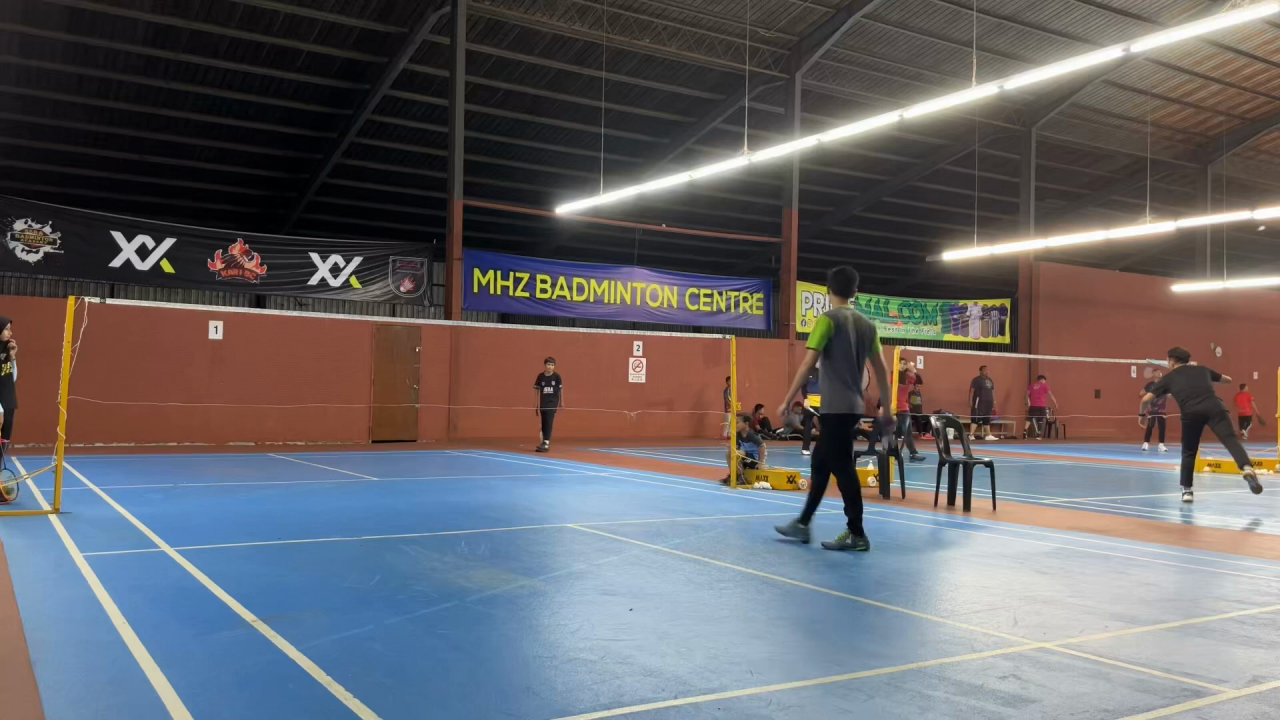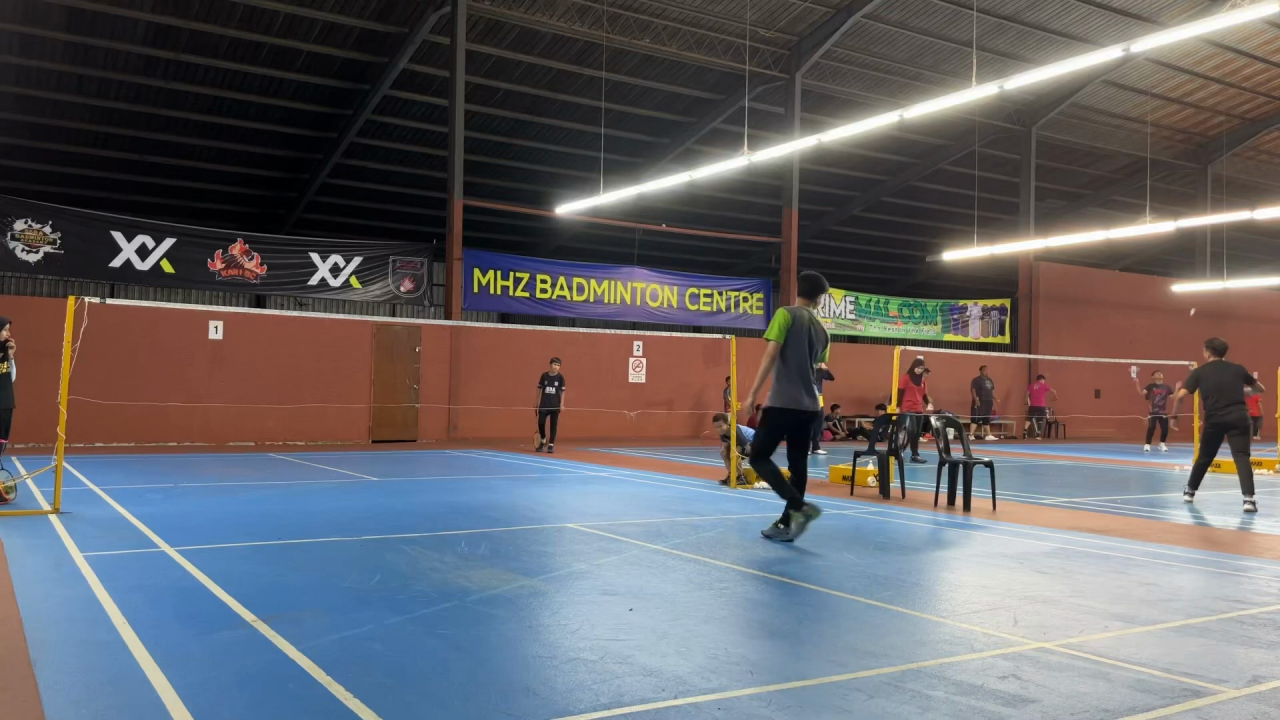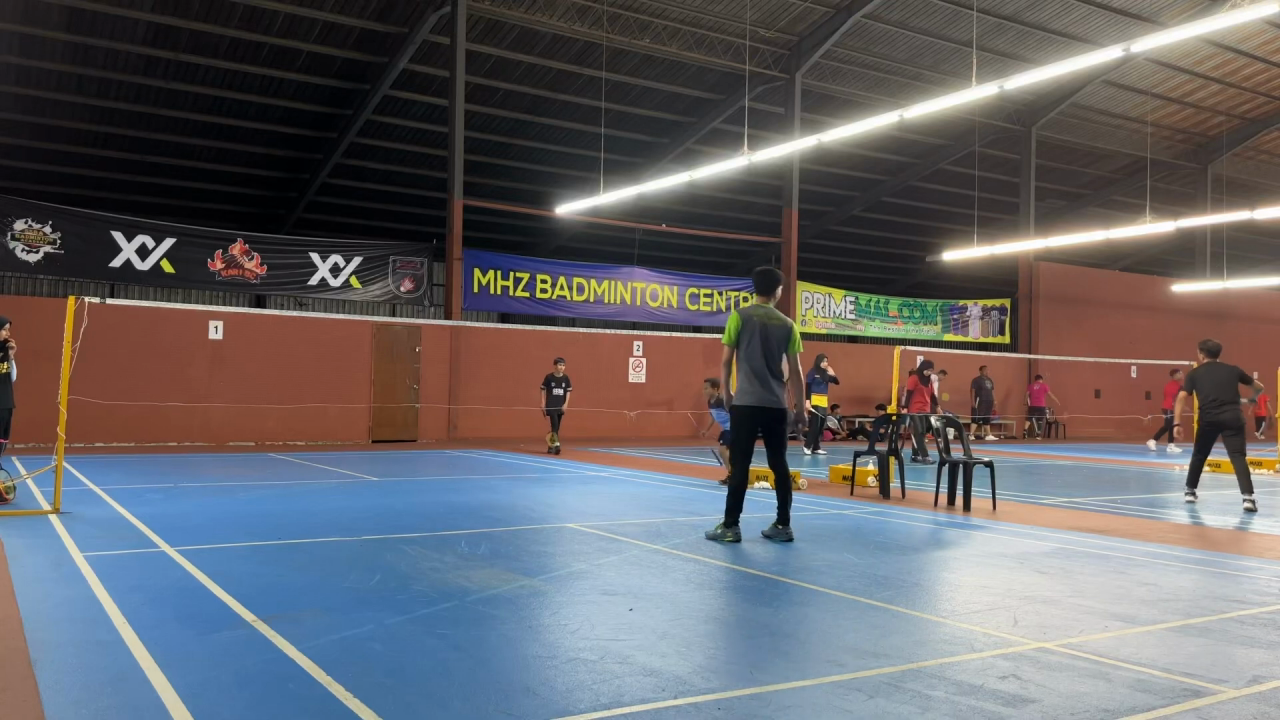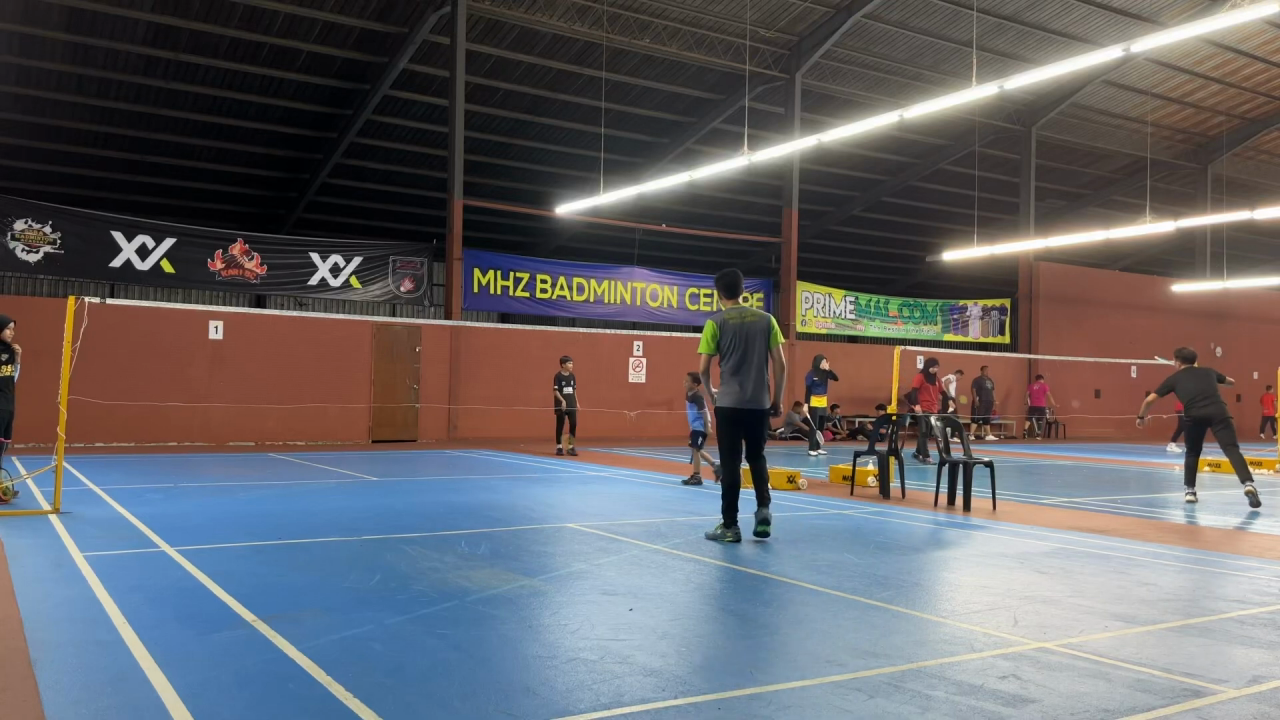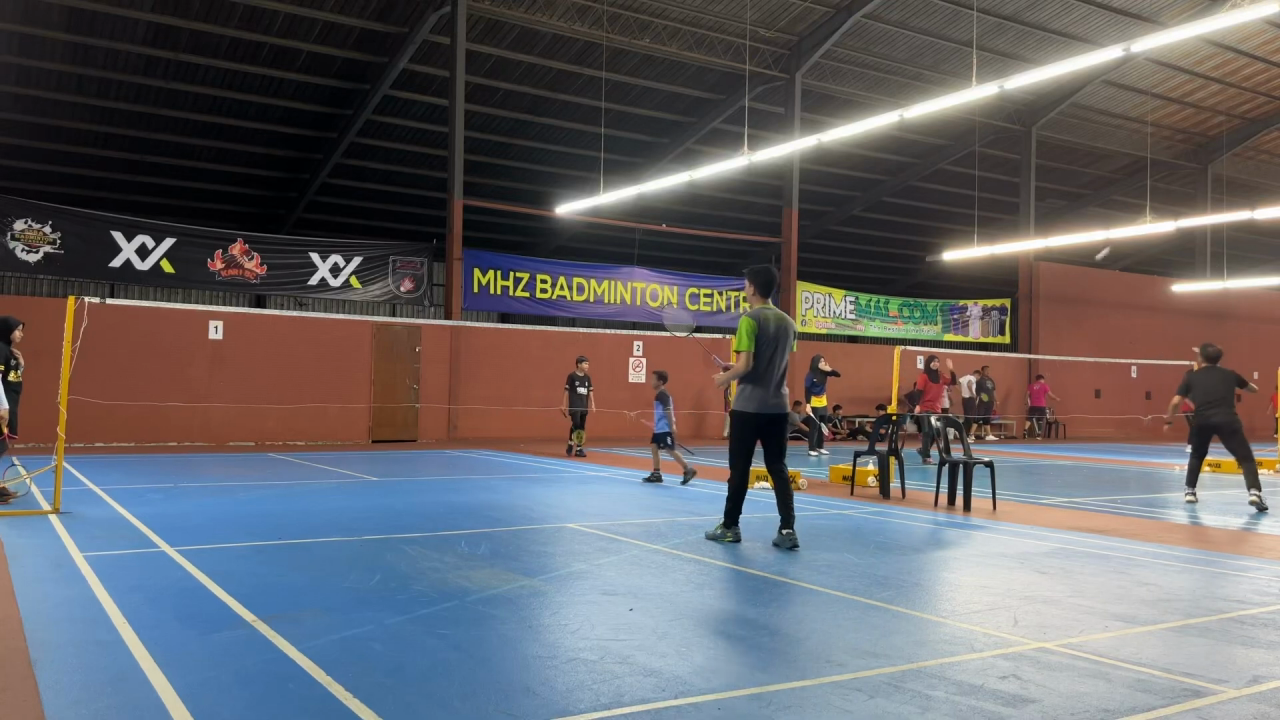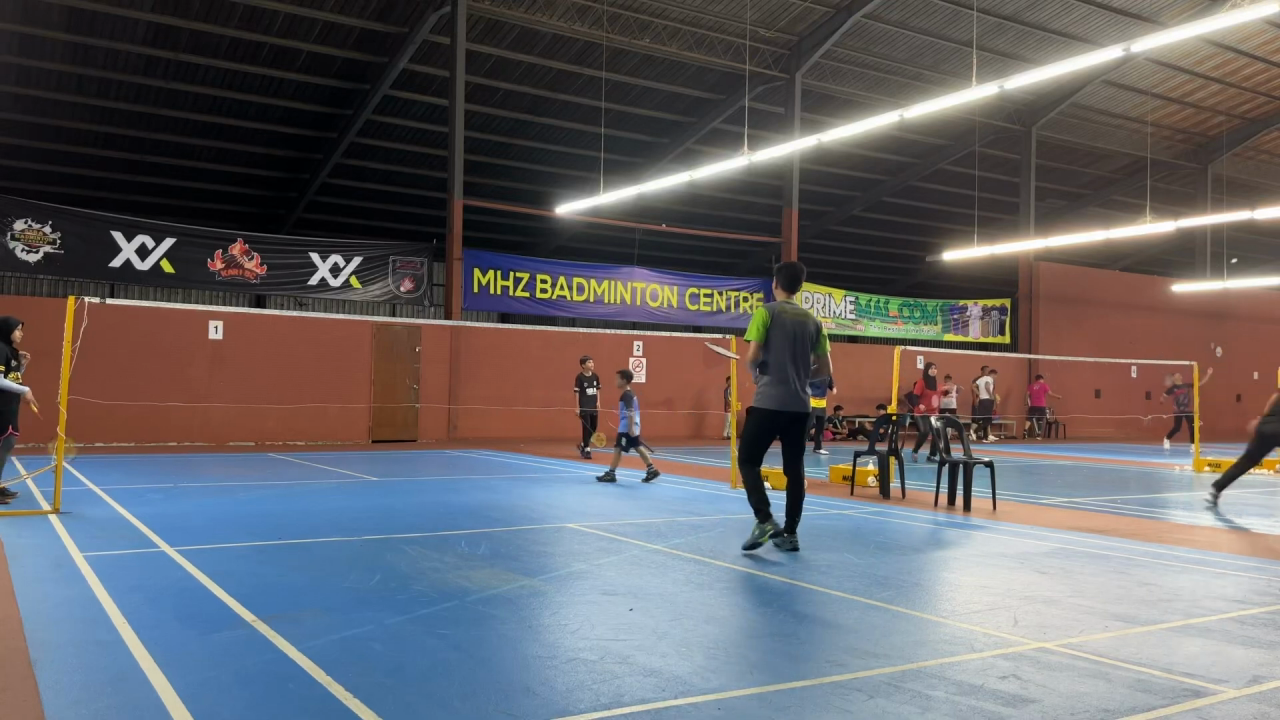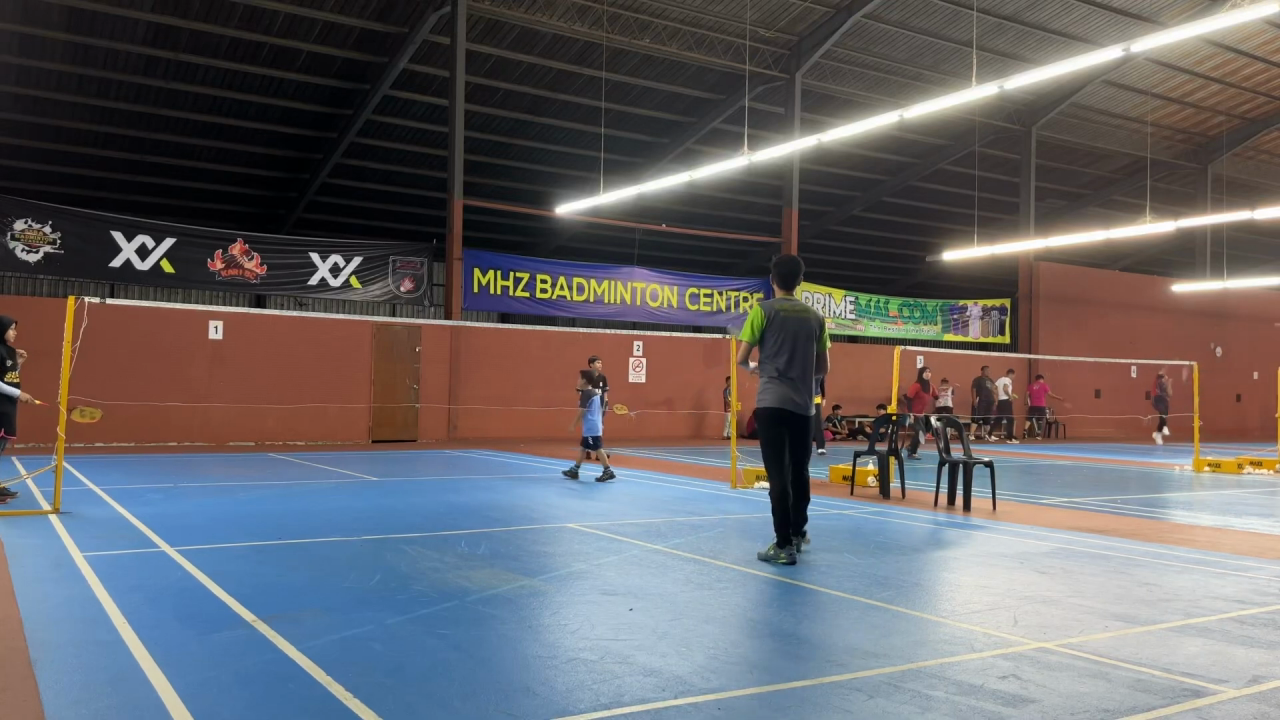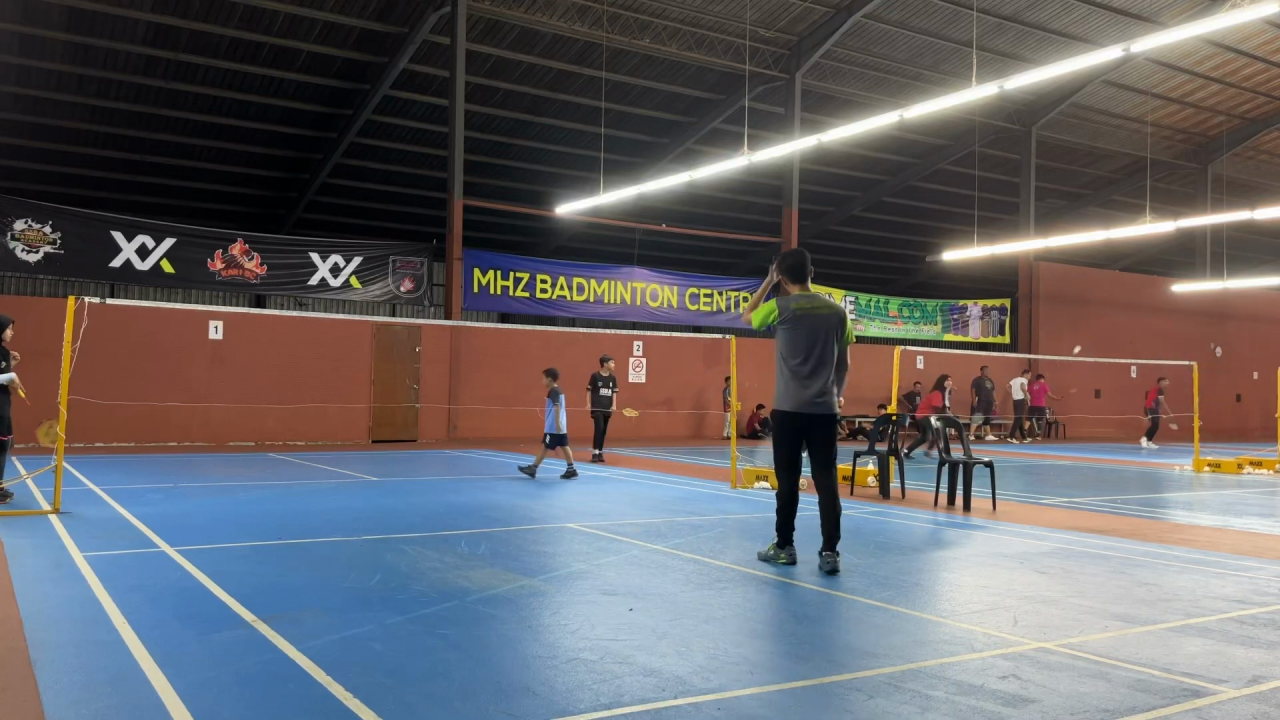
dt=0.5s
person 1, frame 1
left shoulder: (828, 319)
right shoulder: (867, 324)
left elbow: (808, 364)
right elbow: (880, 370)
left wrist: (787, 400)
right wrist: (886, 410)
left hip: (836, 407)
right hip: (852, 407)
left knee: (842, 468)
right knee: (820, 464)
left ankle: (856, 534)
right ankle: (803, 524)
person 1, frame 2
left shoulder: (786, 314)
right shoulder: (823, 329)
left elbow: (771, 356)
left wrist: (752, 394)
left hip: (783, 403)
right hip: (810, 406)
left knee: (758, 457)
right knee: (798, 466)
left ankle: (800, 508)
right ankle: (788, 523)
person 1, frame 3
left shoulder: (739, 316)
right shoulder: (787, 324)
left elbow: (726, 360)
right elbow: (795, 371)
left wrist: (727, 392)
right wrist: (800, 405)
left hip: (747, 402)
right hip: (777, 405)
left knee: (739, 465)
right knee: (779, 465)
left ankle: (731, 525)
right ankle: (783, 525)
person 1, frame 4
left shoulder: (716, 323)
right shoulder: (766, 320)
left elbow: (704, 369)
right elbow: (780, 365)
left wrist: (710, 393)
right wrist: (776, 399)
left hip: (729, 404)
right hip: (760, 403)
left knee: (730, 465)
right knee: (756, 458)
left ankle: (729, 526)
right ankle: (763, 509)
person 1, frame 5
left shoulder: (750, 319)
right shoulder: (788, 323)
left elbow: (745, 366)
left wrist: (725, 378)
left hip: (750, 407)
right hip: (779, 407)
left knee: (740, 468)
right knee: (778, 468)
left ankle: (730, 526)
right ankle: (787, 529)
person 1, frame 6
left shoulder: (766, 312)
right shoulder: (813, 322)
left elbow: (752, 357)
right elbow: (825, 370)
left wrist: (758, 372)
left hip: (767, 403)
right hip: (800, 406)
left knee: (748, 462)
right knee: (794, 469)
left ankle: (765, 521)
right ankle: (789, 533)
person 1, frame 7
left shoulder: (763, 311)
right shoulder: (815, 317)
left elbow: (742, 358)
right elbow: (823, 368)
left wrist: (756, 366)
left hip: (772, 404)
right hip: (804, 406)
left knee: (779, 475)
right knee: (800, 472)
left ankle: (784, 545)
right ankle: (798, 533)
person 1, frame 8
left shoulder: (781, 308)
right shoulder: (837, 312)
left elbow: (748, 314)
right elbow: (843, 365)
left wrist: (771, 277)
left hip: (789, 408)
right hip: (825, 409)
left knee: (788, 480)
right knee: (826, 480)
left ankle: (784, 547)
right ankle: (829, 552)
